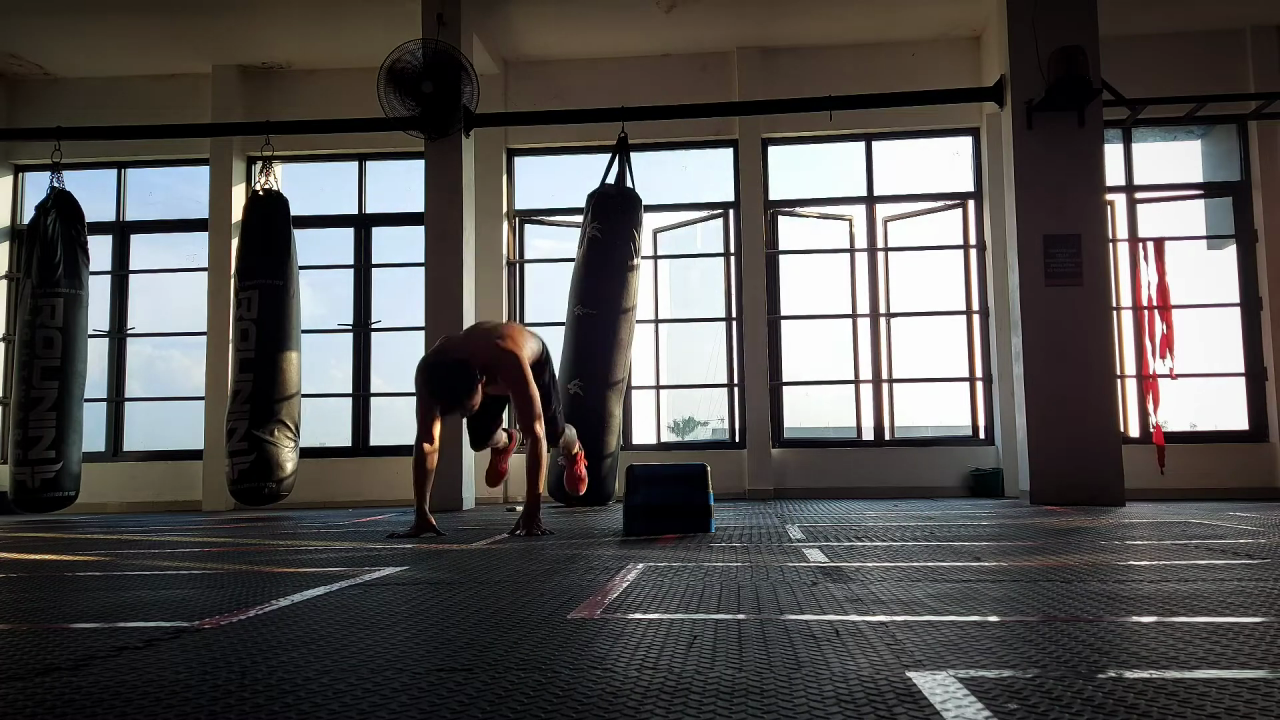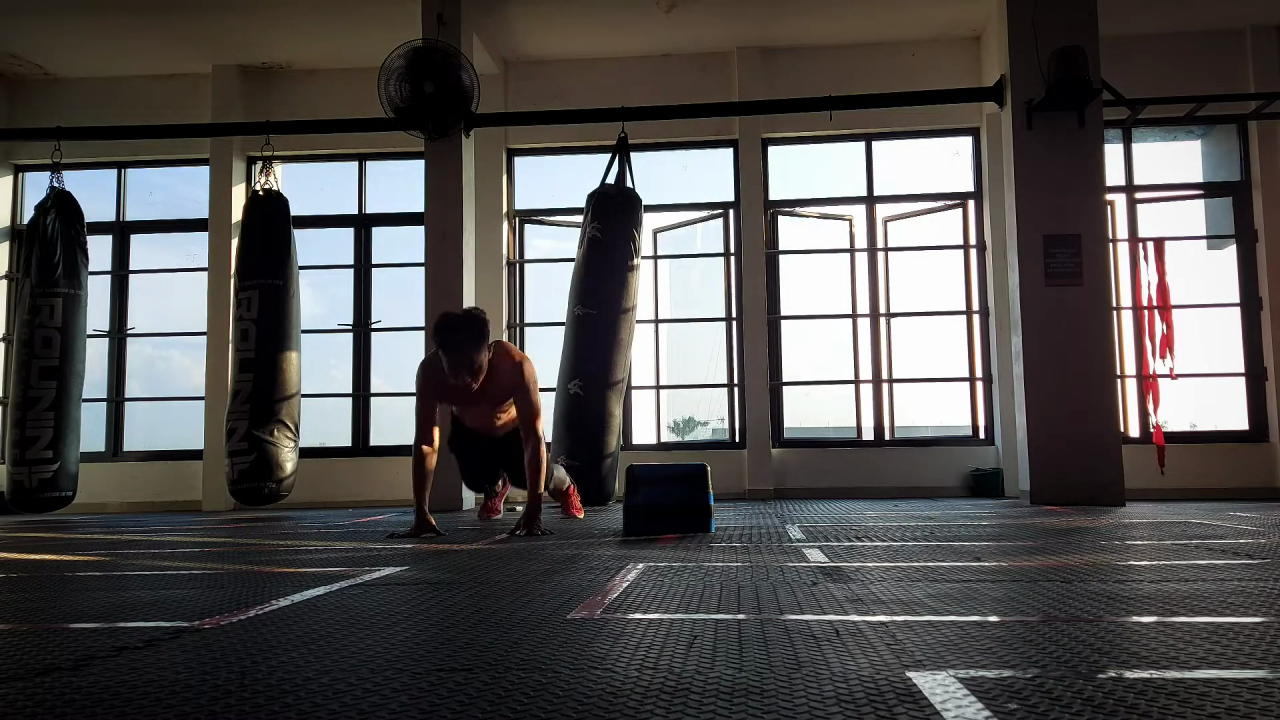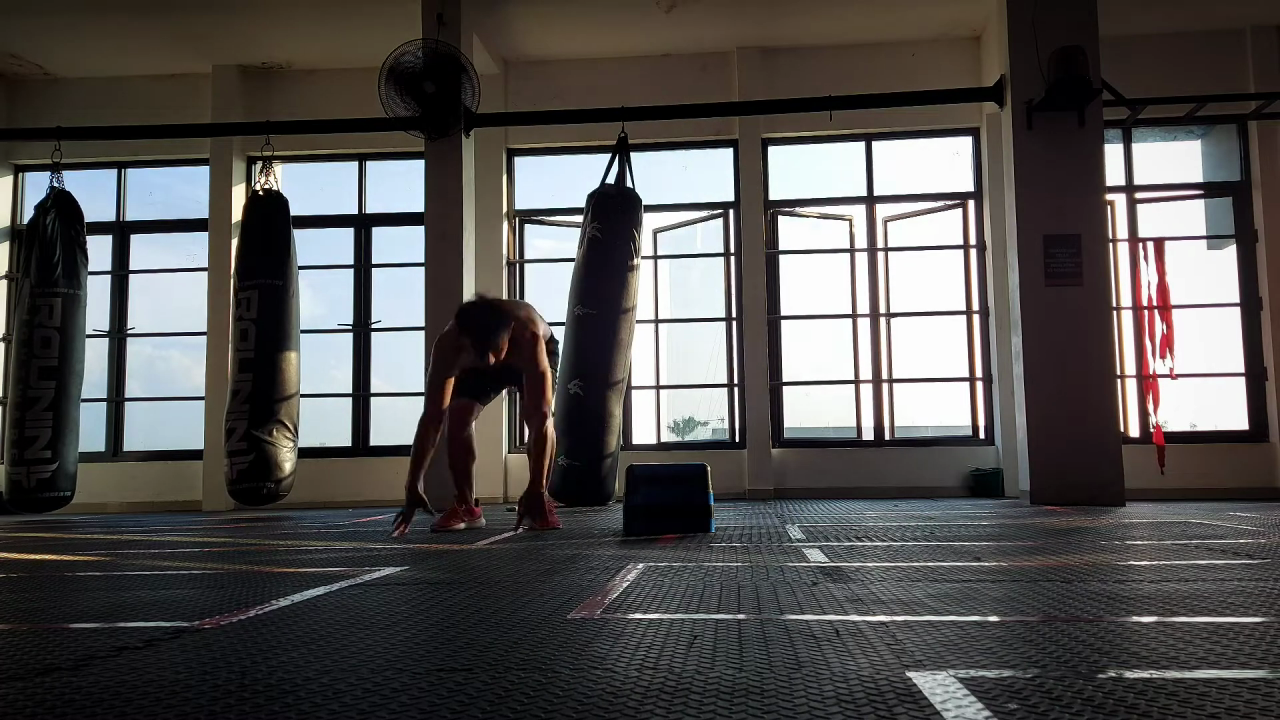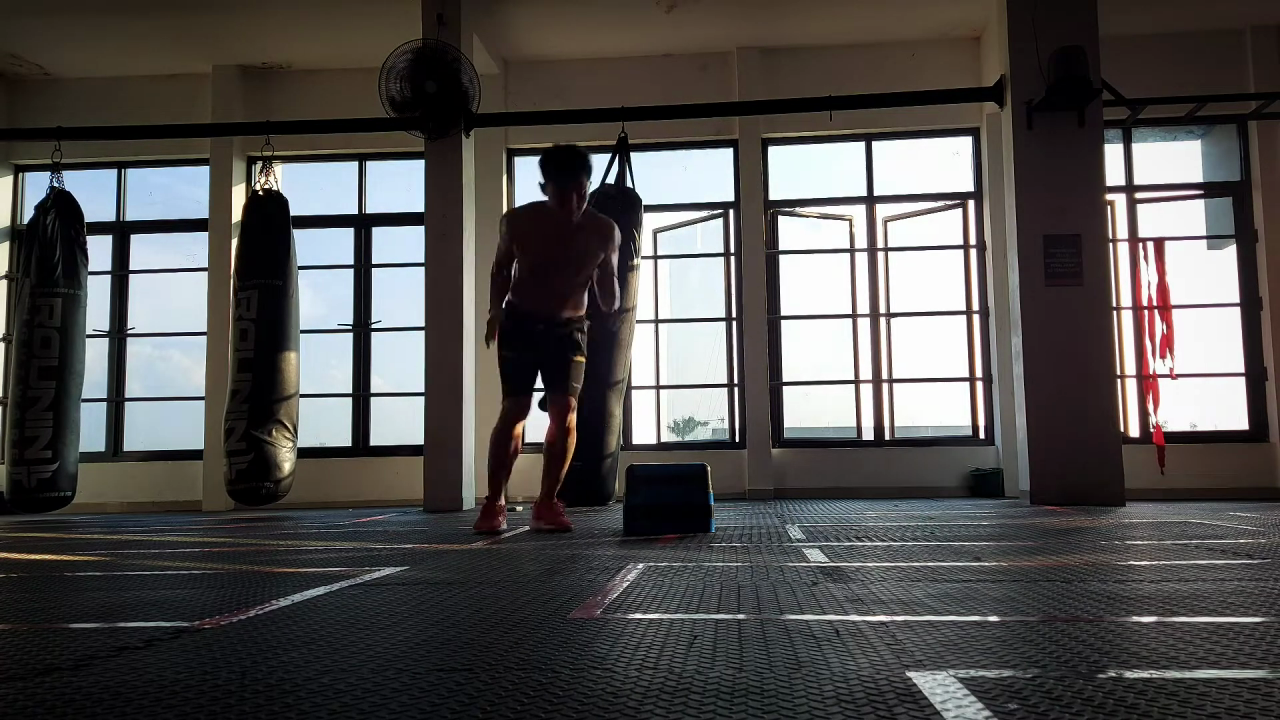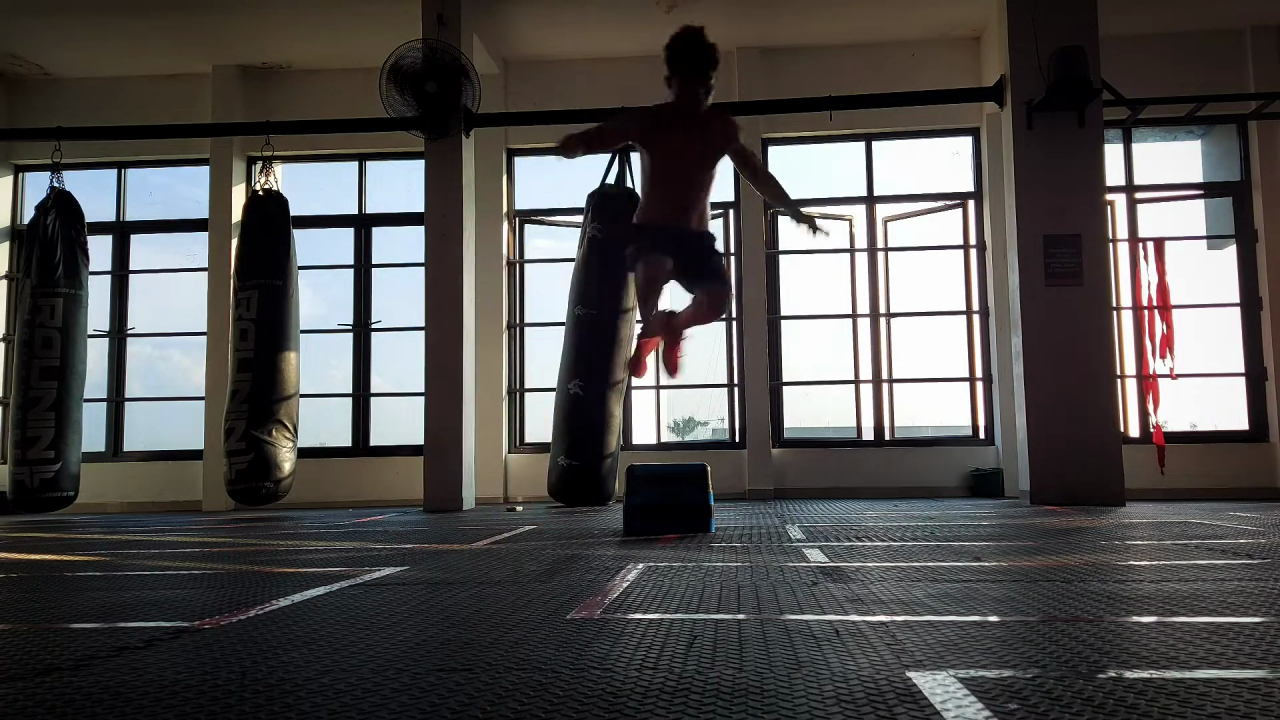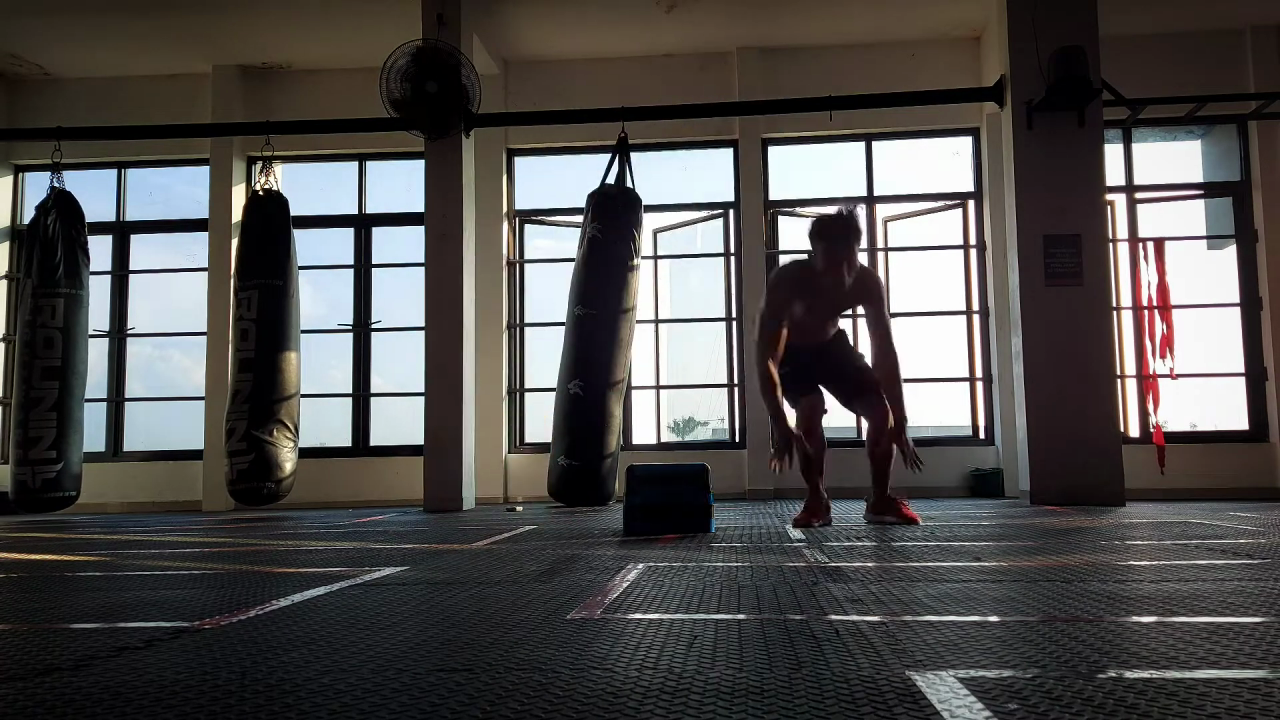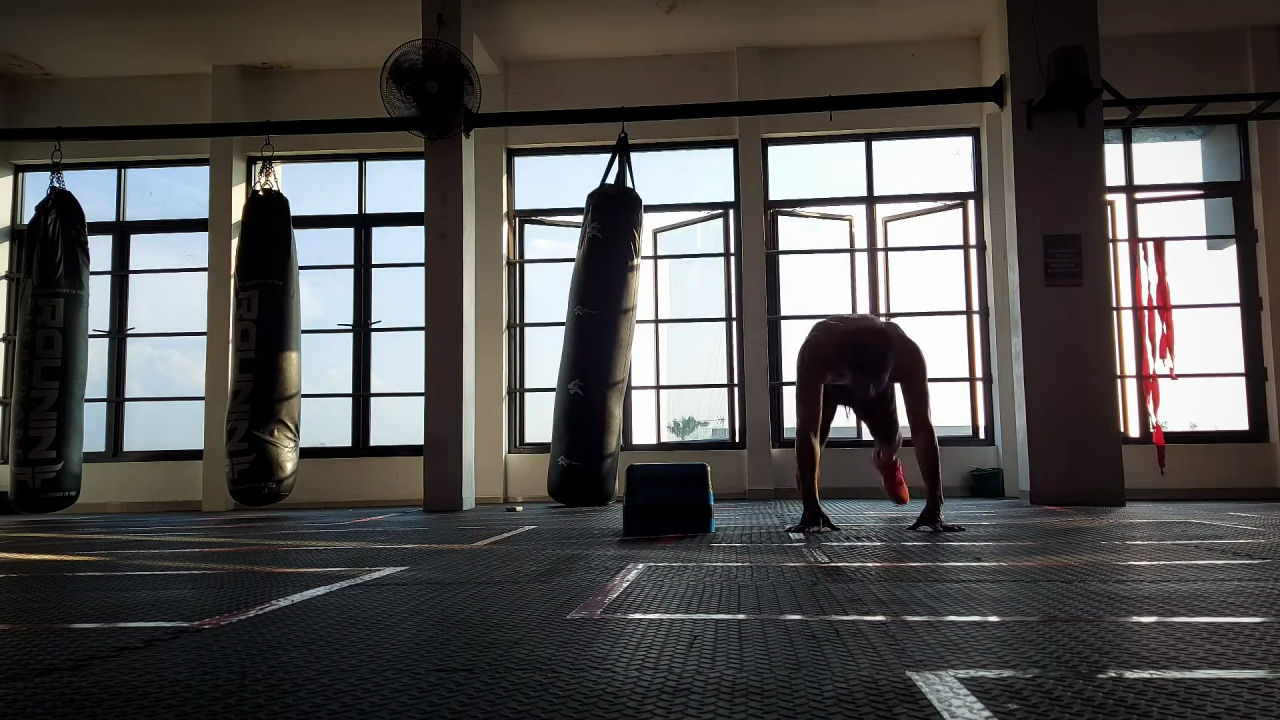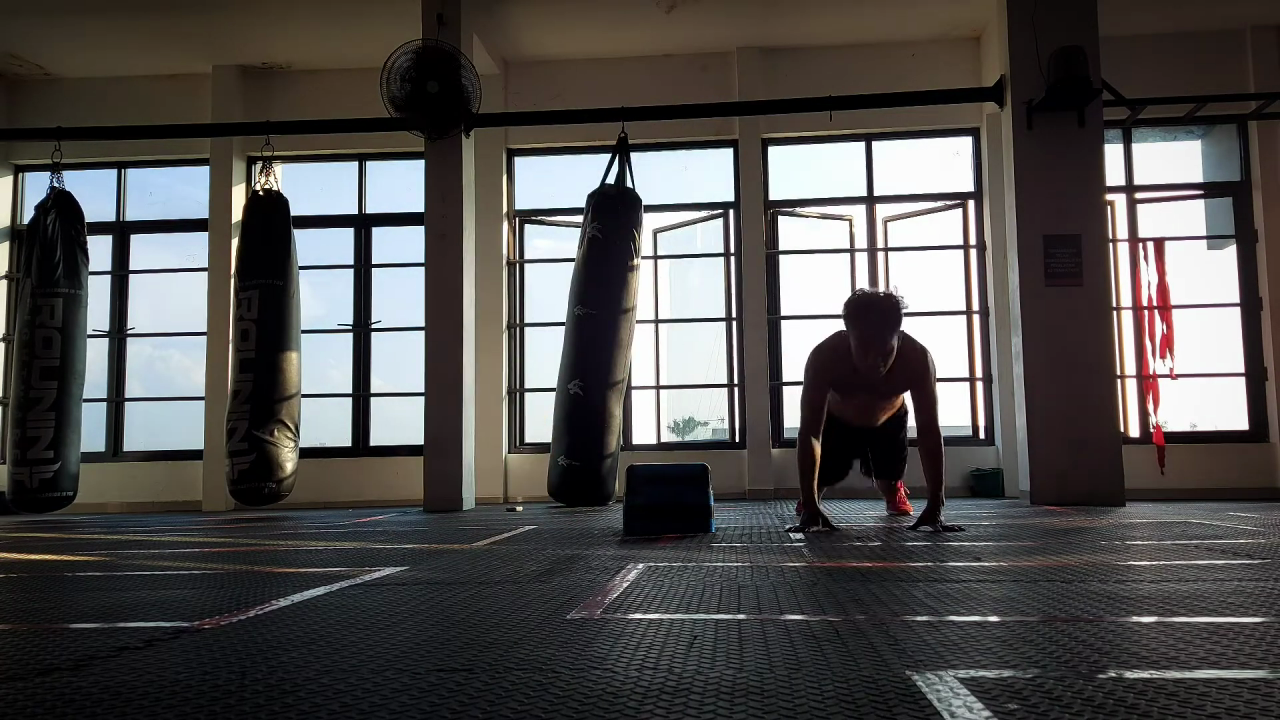
dt=0.4s
person 1, frame 1
left shoulder: (512, 363)
right shoulder: (428, 371)
left elbow: (535, 438)
right elbow: (426, 442)
left wrist: (532, 513)
right wrist: (421, 514)
left hip: (534, 358)
left knee: (553, 435)
right knee: (482, 439)
left ankle: (573, 450)
right ankle: (504, 441)
person 1, frame 2
left shoulder: (516, 366)
right shoulder: (431, 371)
left elbow: (534, 439)
right elbow: (425, 443)
left wrist: (533, 513)
right wrist: (422, 514)
left ankle: (564, 486)
right ankle: (496, 487)
person 1, frame 3
left shoulder: (528, 339)
right shoulder: (449, 343)
left elbow: (542, 414)
right elbow: (432, 416)
left wrist: (537, 489)
right wrist: (413, 488)
left hip: (541, 343)
left knee: (542, 420)
right knee: (457, 419)
left ankle: (540, 500)
right ankle: (466, 506)
person 1, frame 4
left shoulder: (601, 229)
right shoulder: (521, 221)
left elbow: (607, 274)
right elbow: (500, 266)
left wrist: (611, 303)
right wrist: (495, 311)
left hip: (568, 328)
right hip: (519, 322)
left knee: (565, 412)
right knee: (514, 411)
left ankle: (547, 501)
right ankle: (494, 503)
person 1, frame 5
left shoulder: (722, 125)
right shoulder: (647, 121)
left elbow: (755, 172)
right elbow: (590, 142)
left wrist: (789, 205)
right wrist: (572, 145)
left hip: (696, 237)
right hip: (649, 231)
left knee: (718, 301)
right knee: (654, 270)
left ankle: (671, 326)
right ankle: (651, 326)
person 1, frame 6
left shoulder: (868, 282)
right shoulder: (786, 282)
left elbow: (885, 355)
right elbow: (763, 359)
left wrist: (900, 425)
right wrist: (781, 427)
left hip: (830, 345)
right hip: (792, 355)
left knee: (880, 410)
right knee: (810, 410)
left ankle: (881, 500)
right ankle: (815, 499)
person 1, frame 7
left shoulder: (908, 356)
right shoulder: (816, 353)
left elbow: (922, 430)
right elbow: (807, 433)
left wrist: (934, 506)
right wrist: (811, 507)
right hip: (829, 376)
right knee: (814, 439)
left ankle: (887, 459)
person 1, frame 8
left shoulder: (916, 358)
right shoulder: (825, 357)
left elbow: (930, 432)
right elbow: (809, 434)
left wrist: (935, 506)
right wrist: (809, 506)
left hip: (886, 423)
right hip: (839, 423)
left ankle: (890, 486)
